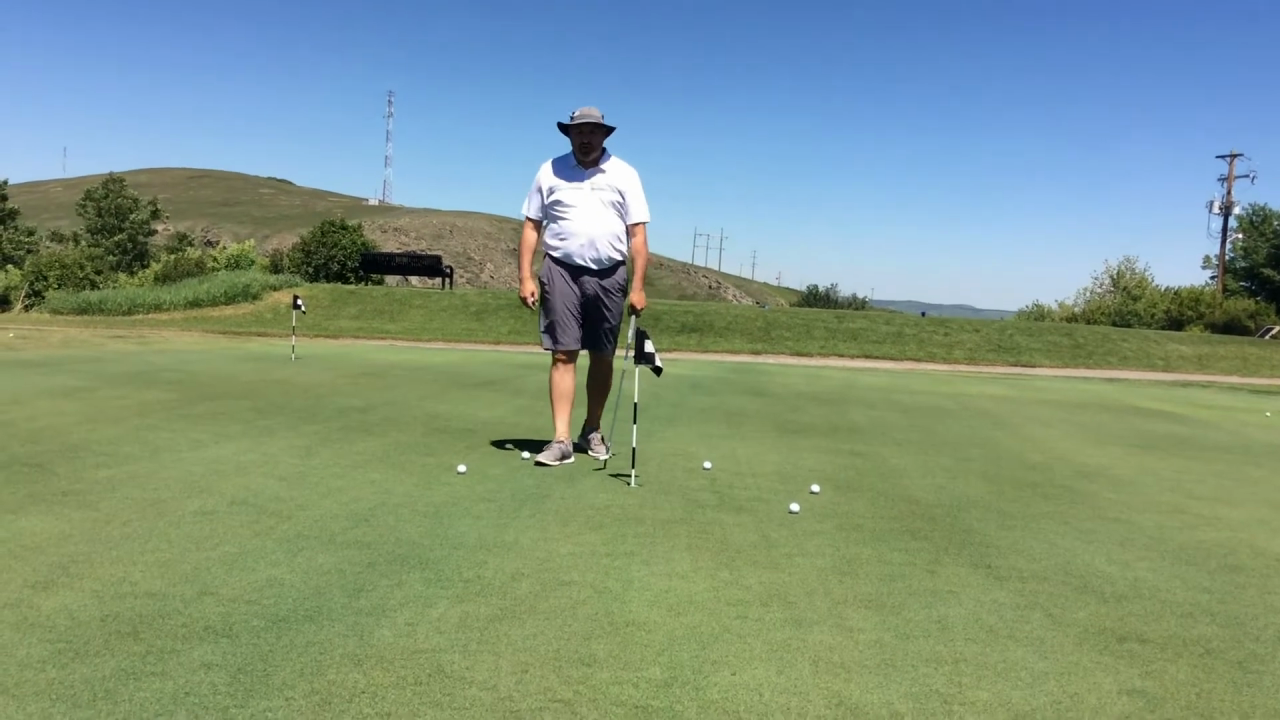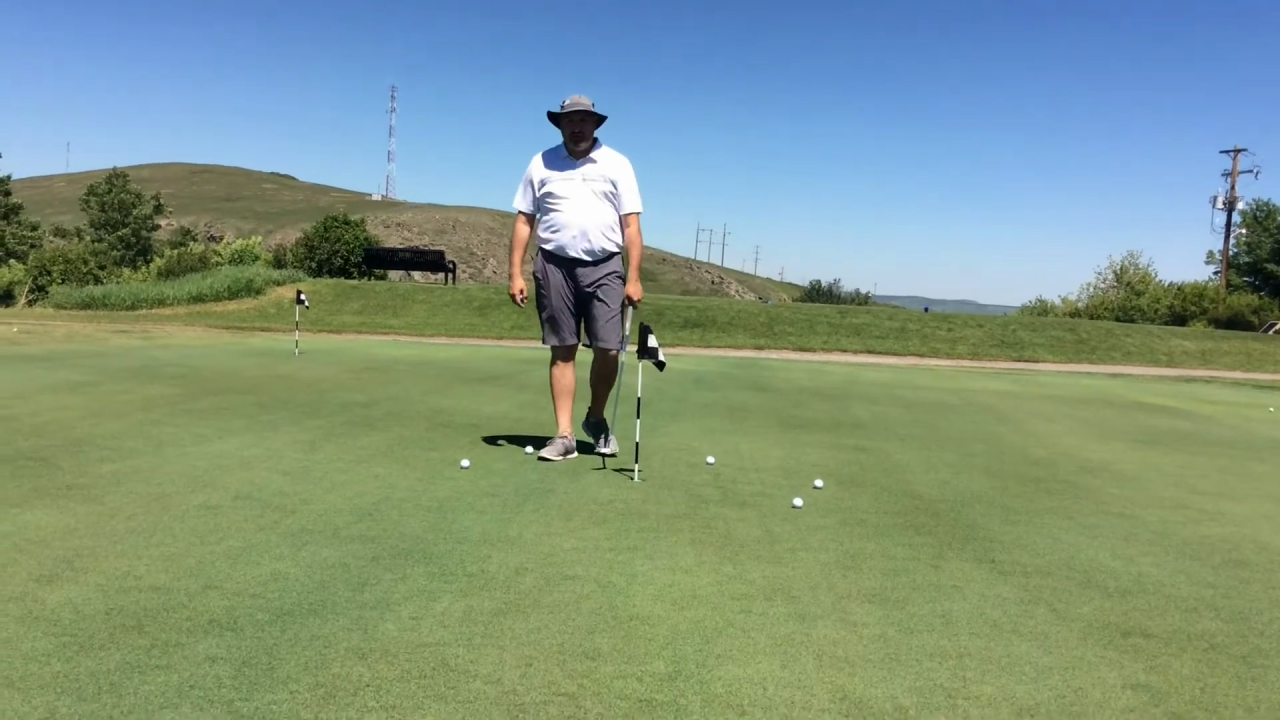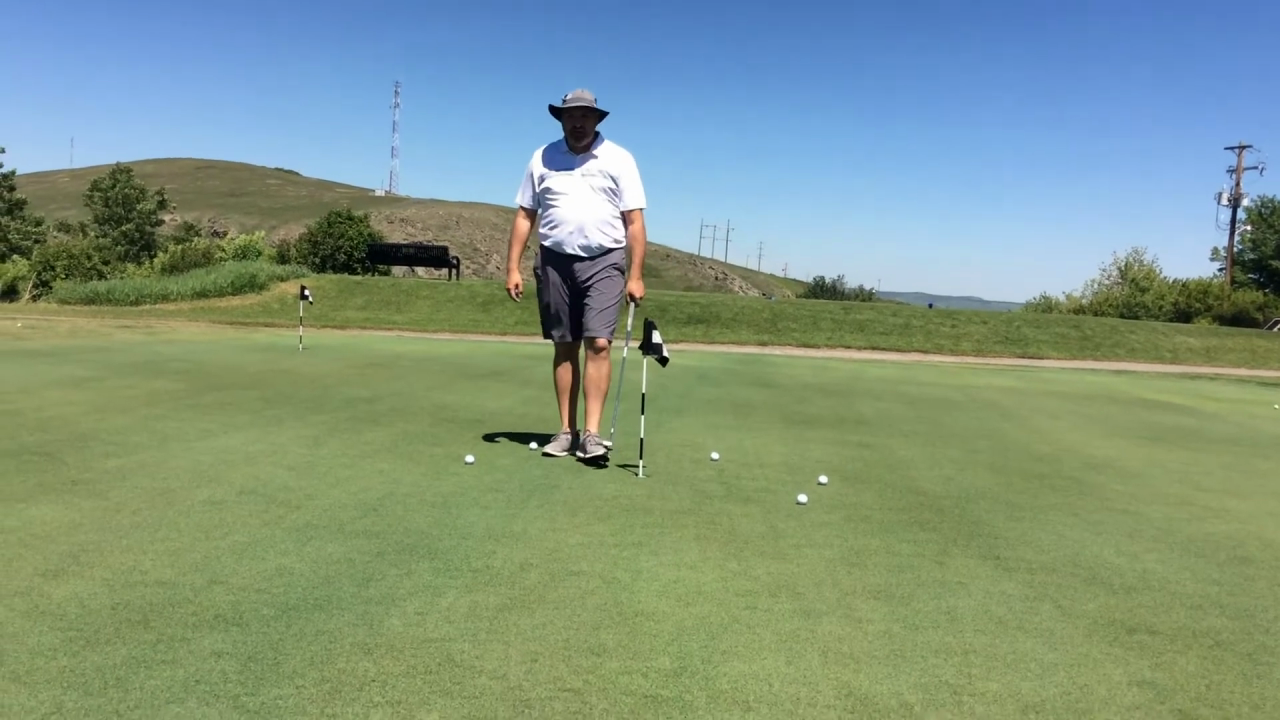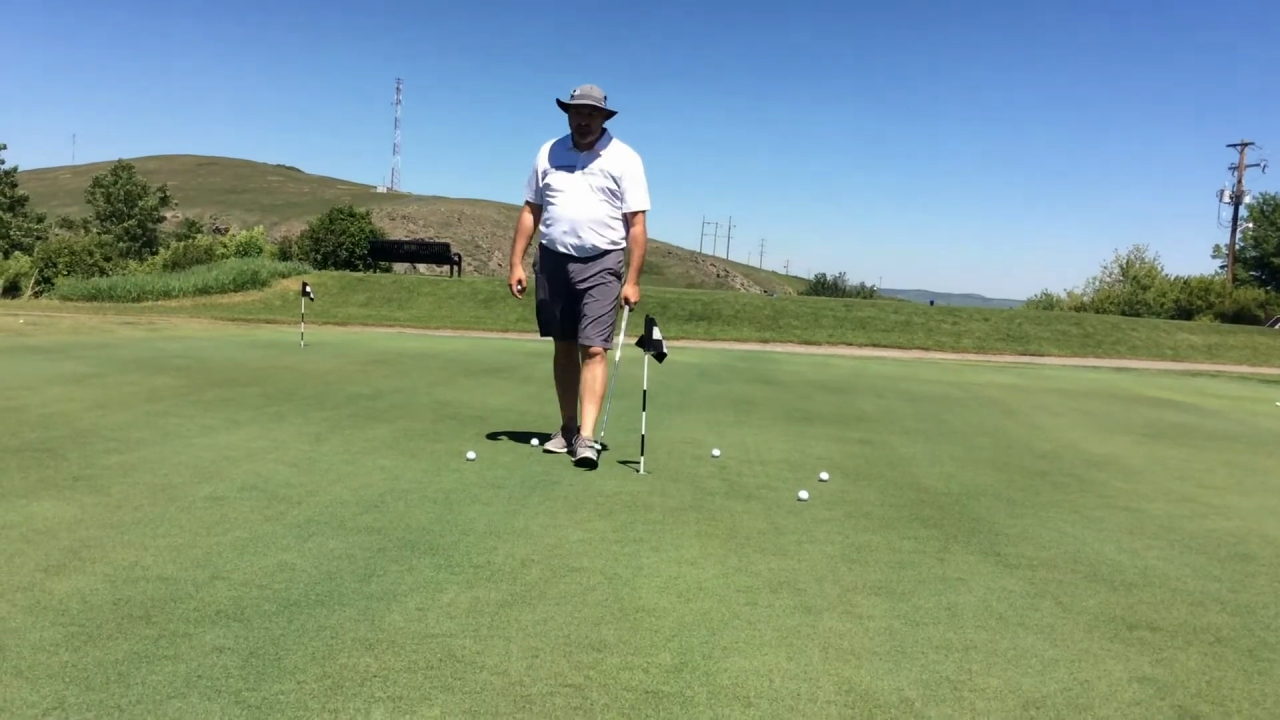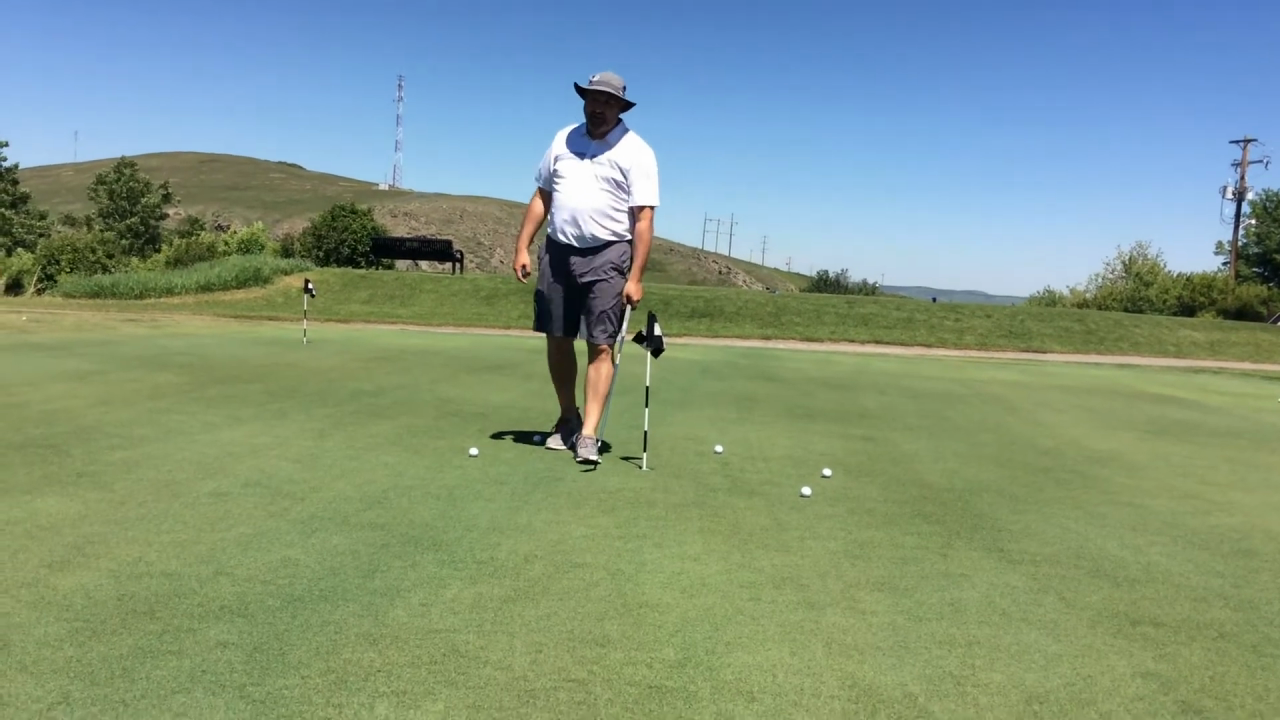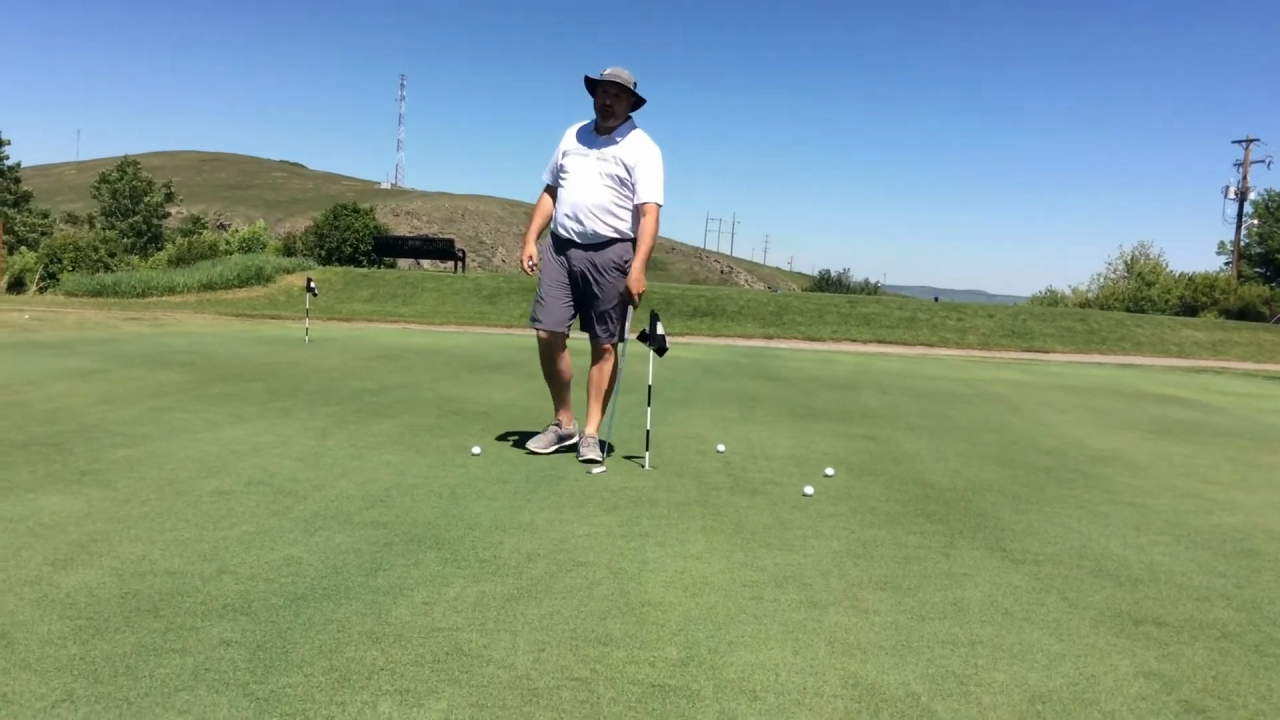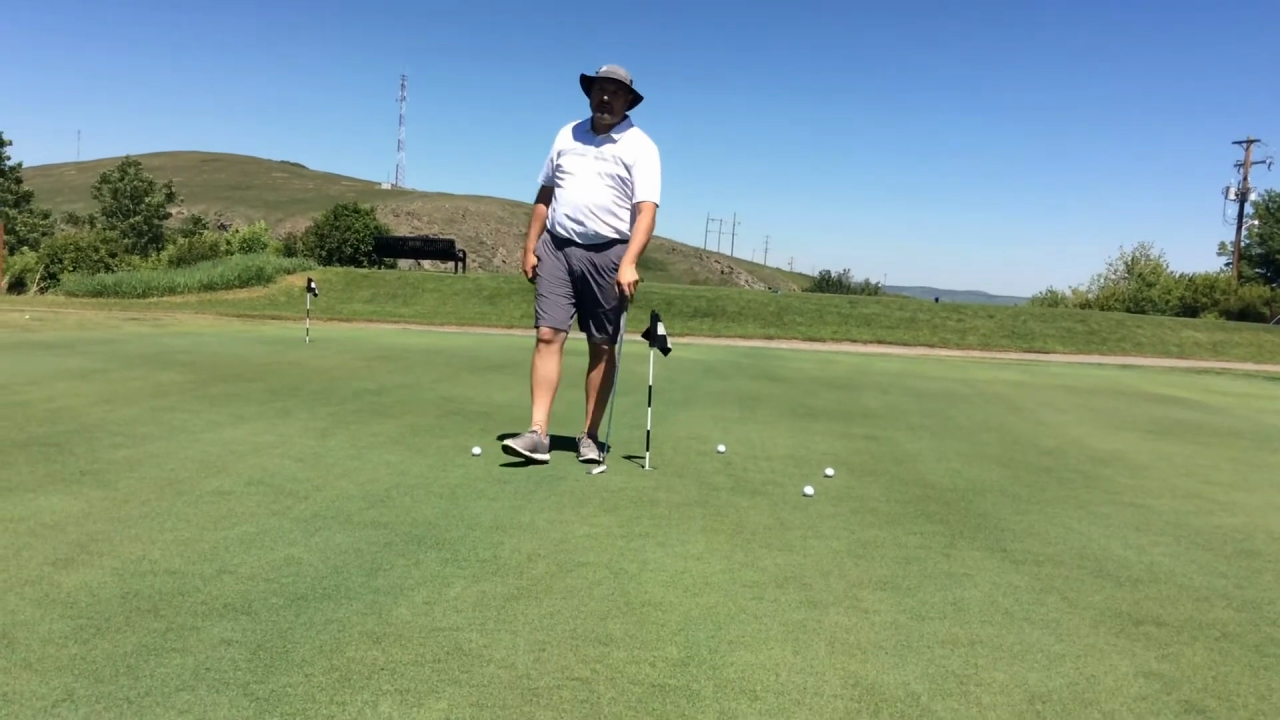
dt=0.3s
person 1, frame 1
left shoulder: (624, 174)
right shoulder: (550, 171)
left elbow: (637, 233)
right elbow: (531, 226)
left wrist: (638, 286)
right wrist: (526, 276)
left hip: (609, 275)
right hip: (562, 272)
left knee: (602, 357)
right knee: (563, 355)
left ankle: (592, 430)
right ankle: (561, 440)
person 1, frame 2
left shoulder: (617, 164)
right shoulder: (541, 164)
left elbow: (631, 224)
right elbow: (524, 221)
left wrist: (634, 277)
right wrist: (516, 272)
left hip: (605, 268)
right hip: (556, 266)
left knee: (607, 350)
right knee: (562, 351)
left ankle: (596, 417)
right ankle: (564, 435)
person 1, frame 3
left shoulder: (619, 159)
right shoulder: (542, 158)
left elbow: (635, 221)
right elbow: (525, 215)
left wrist: (636, 275)
right wrist: (512, 267)
left hip: (604, 262)
right hip: (555, 262)
left knee: (598, 344)
right knee: (564, 347)
left ankle: (591, 433)
right ankle: (567, 430)
person 1, frame 4
left shoulder: (624, 159)
right shoulder: (549, 153)
left elbow: (636, 223)
right elbow: (531, 210)
left wrist: (632, 280)
right wrist: (516, 262)
left hip: (602, 265)
right hip: (554, 260)
left knee: (594, 350)
right knee: (564, 347)
left ankle: (586, 438)
right ankle: (568, 427)
person 1, frame 5
left shoulder: (636, 151)
right shoulder: (563, 140)
left elbow: (644, 218)
right elbow: (542, 197)
left wrist: (636, 277)
right wrist: (522, 246)
left hip: (606, 256)
right hip: (558, 252)
left knee: (600, 346)
right knee: (558, 341)
left ankle: (588, 435)
right ankle: (569, 415)
person 1, frame 6
left shoulder: (642, 148)
right shoulder: (572, 136)
left elbow: (649, 212)
right elbow: (550, 193)
left wrist: (638, 269)
right wrist: (530, 240)
left hip: (610, 253)
right hip: (560, 248)
left knee: (604, 345)
right knee: (548, 335)
left ankle: (590, 433)
right ankle: (563, 423)
person 1, frame 7
left shoulder: (640, 147)
right shoulder: (567, 135)
left elbow: (646, 210)
right elbow: (545, 196)
left wrist: (629, 262)
right wrist: (530, 247)
left hip: (608, 254)
right hip: (557, 248)
left knee: (601, 347)
right knee: (548, 336)
left ankle: (589, 434)
right ankle: (538, 432)
